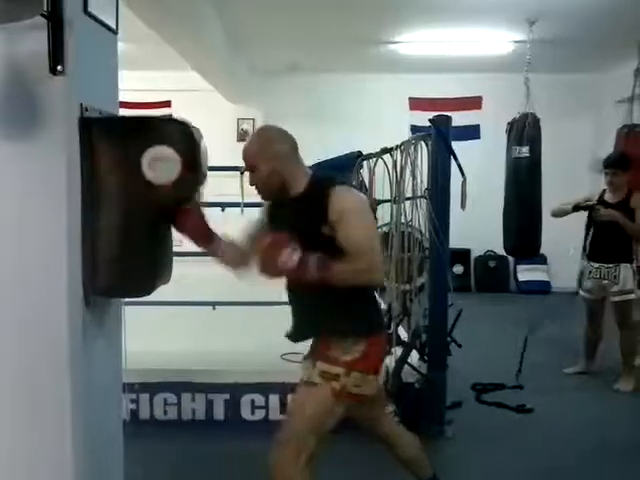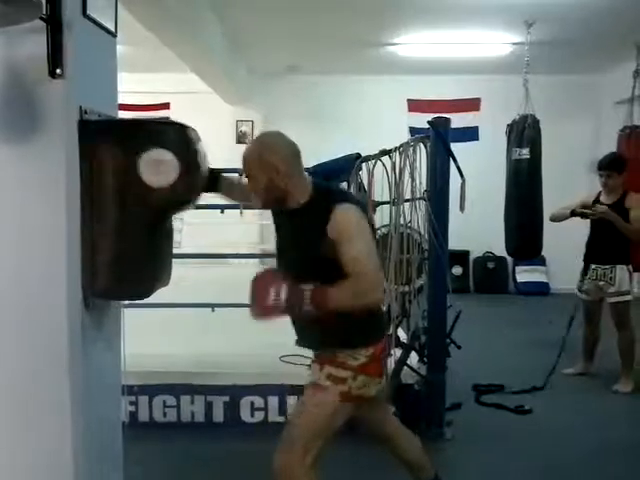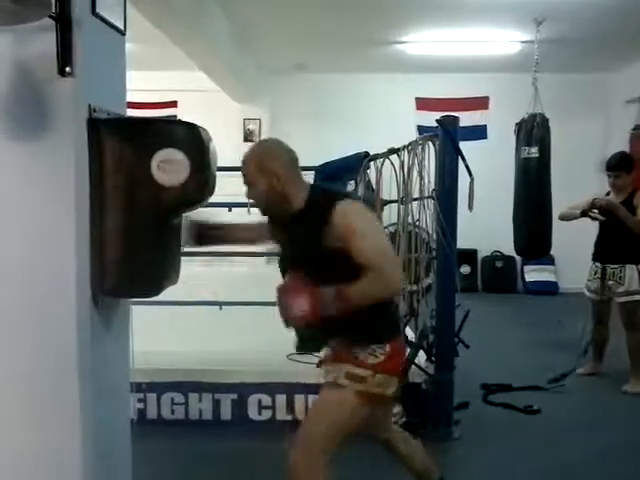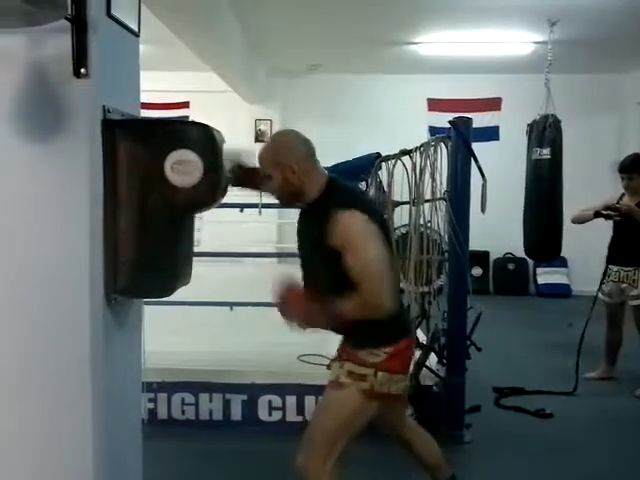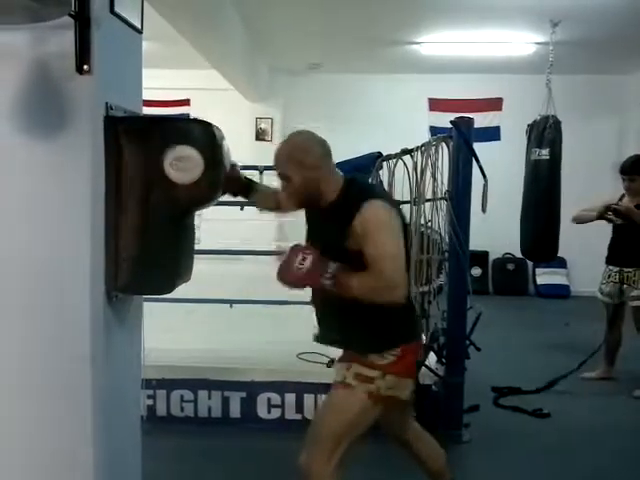
dt=0.4s
person 1, frame 1
left shoulder: (341, 197)
right shoulder: (281, 206)
left elbow: (373, 269)
right elbow: (239, 256)
left wrist: (308, 266)
left hip: (349, 342)
right hip: (362, 335)
right knee: (376, 419)
person 1, frame 2
left shoulder: (341, 212)
right shoulder: (289, 205)
left elbow: (371, 291)
right elbow: (252, 196)
left wrist: (301, 297)
right wrist: (211, 179)
left hip: (353, 351)
right hip: (366, 339)
right knee: (382, 422)
person 1, frame 3
left shoulder: (344, 210)
right shoulder: (285, 215)
left elbow: (392, 279)
right elbow: (257, 232)
left wrist: (328, 300)
right wrist: (204, 231)
left hip: (373, 349)
right hip: (348, 343)
right knee: (380, 427)
person 1, frame 4
left shoulder: (346, 217)
right shoulder: (327, 194)
left elbow: (381, 299)
left wrist: (319, 312)
right wrist: (253, 181)
left hip: (375, 348)
right hip: (392, 339)
right knee: (396, 421)
person 1, frame 5
left shoulder: (371, 209)
right shoulder: (321, 201)
left elbow: (392, 289)
right elbow: (280, 201)
left wrist: (326, 275)
right wrist: (238, 184)
left hip: (383, 350)
right hip: (395, 340)
right knee: (402, 426)
person 2, frame 1
right shoulder: (595, 197)
right elbow: (555, 212)
left wrist: (618, 218)
right wrist: (576, 206)
left hip: (620, 267)
right hip: (593, 265)
right knee: (593, 318)
right ankle: (587, 363)
person 2, frame 2
right shoulder: (592, 199)
right elbow: (554, 216)
left wrist: (610, 216)
right wrist: (574, 212)
left hip: (617, 268)
right hip: (591, 266)
right knee: (590, 319)
right ankle: (586, 363)
person 2, frame 3
right shoulder: (602, 197)
right elbow: (563, 215)
left wrist: (617, 208)
right wrist: (584, 212)
right hip: (600, 265)
right knee: (599, 318)
right ankle: (595, 363)
person 2, frame 4
right shoulder: (615, 200)
right elbow: (576, 218)
right wrist: (598, 213)
right hip: (614, 268)
right knee: (612, 322)
right ankle: (608, 368)
person 2, frame 5
right shoulder: (615, 201)
right elbow: (576, 217)
right wrist: (600, 215)
right hip: (613, 268)
right knee: (612, 321)
right ankle: (607, 368)
